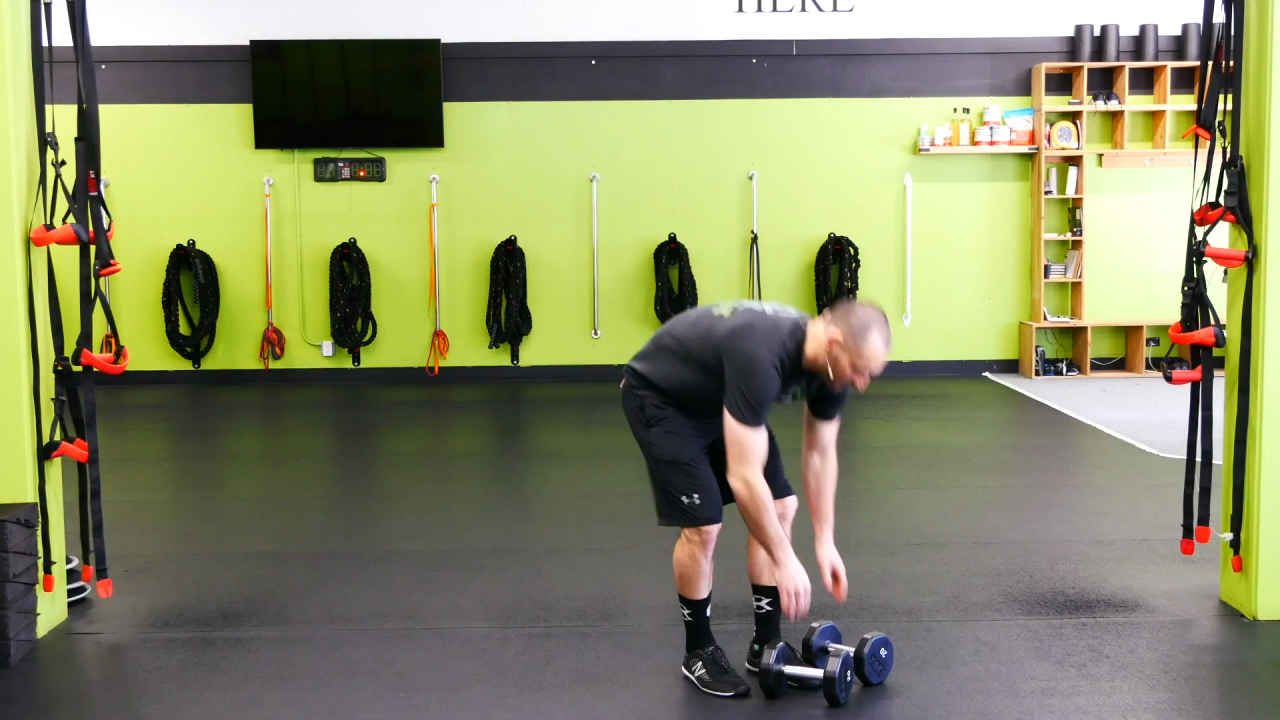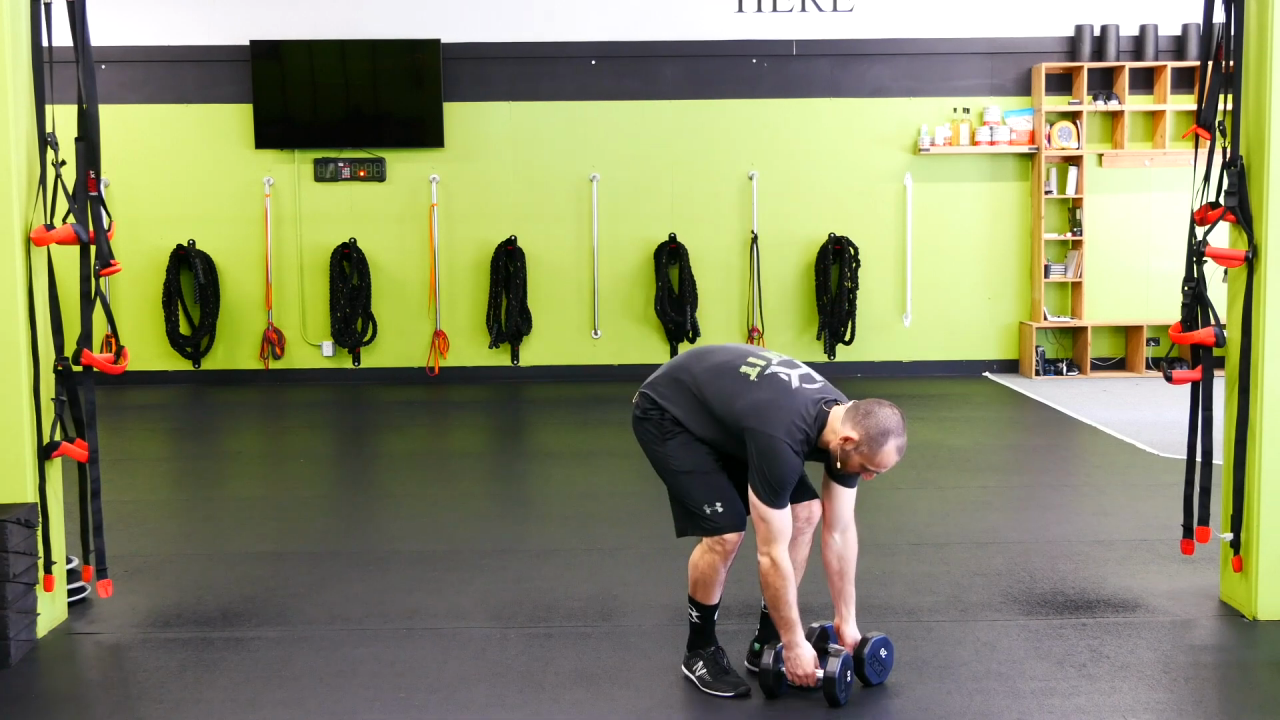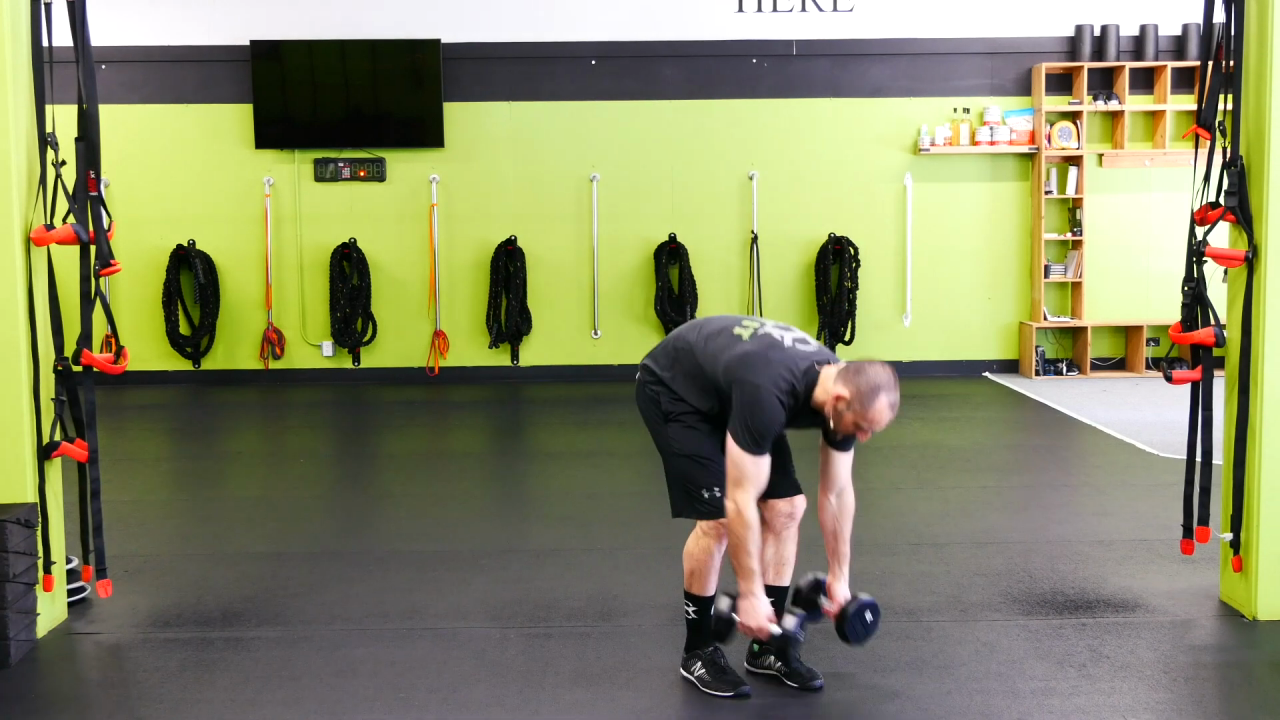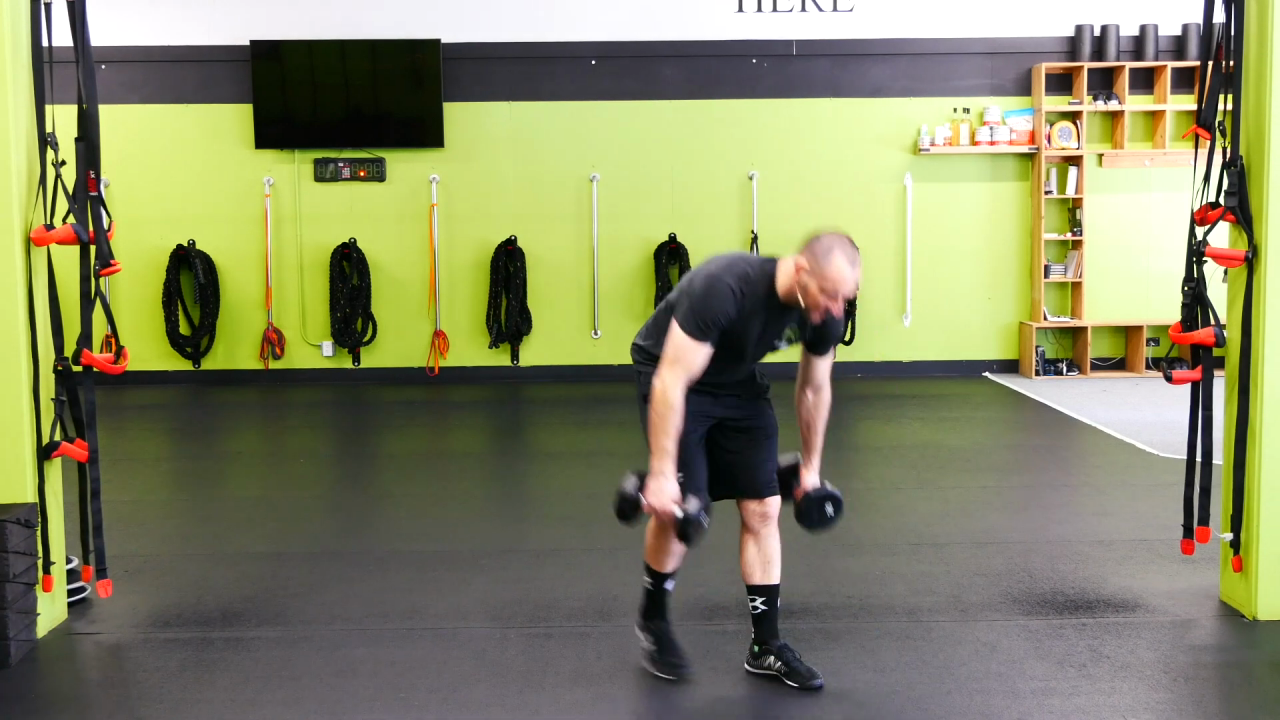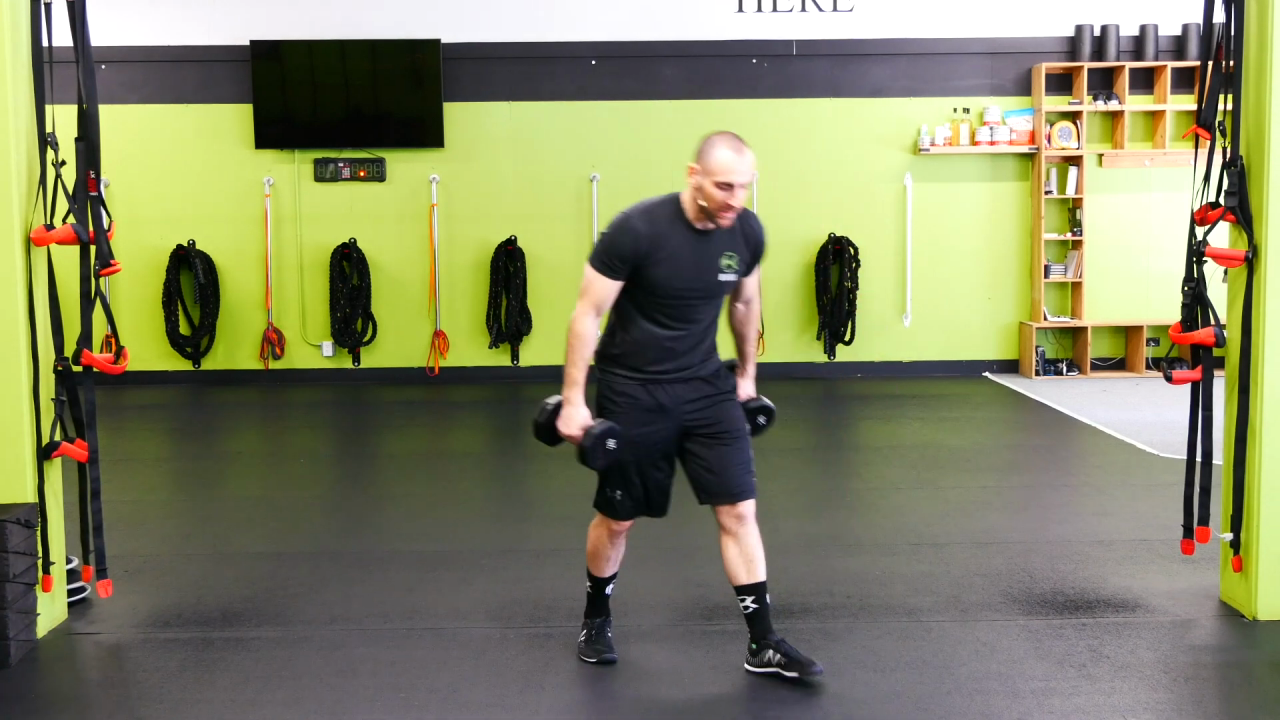
dt=0.3s
person 1, frame 1
left shoulder: (828, 364)
right shoulder: (759, 357)
left elbow: (820, 454)
right elbow: (743, 477)
left wrist: (825, 543)
right wrist: (785, 562)
left hip: (719, 400)
right hip: (659, 396)
left knee: (782, 505)
right knee: (704, 523)
left ankle: (766, 642)
right ankle: (699, 650)
person 1, frame 2
left shoulder: (848, 424)
right shoulder: (781, 440)
left elbow: (840, 532)
right elbow: (773, 554)
left wrist: (847, 620)
right wrist: (795, 645)
left hip: (720, 403)
right hip: (667, 413)
left knee: (806, 512)
right knee: (725, 531)
left ankle: (767, 642)
right ankle: (700, 651)
person 1, frame 3
left shoulder: (842, 391)
right shoulder: (768, 394)
left elbow: (837, 493)
right elbow: (741, 502)
left wrist: (839, 579)
right wrist: (749, 595)
left hip: (724, 390)
right hip: (671, 389)
left knee: (788, 507)
right knee: (719, 516)
left ankle: (768, 646)
right ankle: (698, 649)
person 1, frame 4
left shoulder: (824, 312)
right shoulder: (723, 288)
left elbow: (815, 385)
right elbow: (670, 381)
left wrist: (811, 464)
right wrist: (662, 471)
left hip: (738, 383)
right hip: (673, 376)
left knee: (764, 510)
right knee: (677, 512)
left ankle: (767, 645)
right ankle: (653, 620)
person 1, frame 5
left shoulder: (747, 231)
right shoulder: (637, 228)
right elbow: (586, 314)
left wrist: (746, 372)
right wrist: (573, 400)
left hip: (705, 384)
right hip: (631, 389)
left knee: (738, 510)
right knee: (617, 517)
left ankle: (762, 643)
right ankle: (595, 617)
